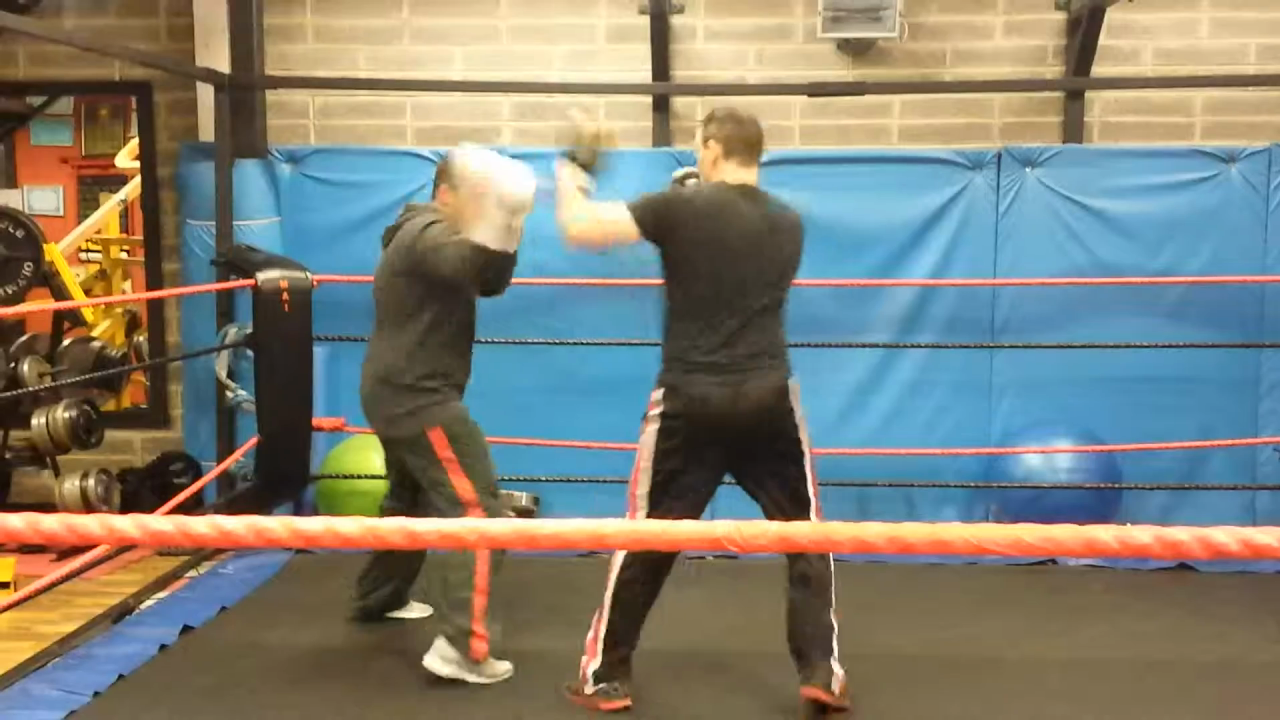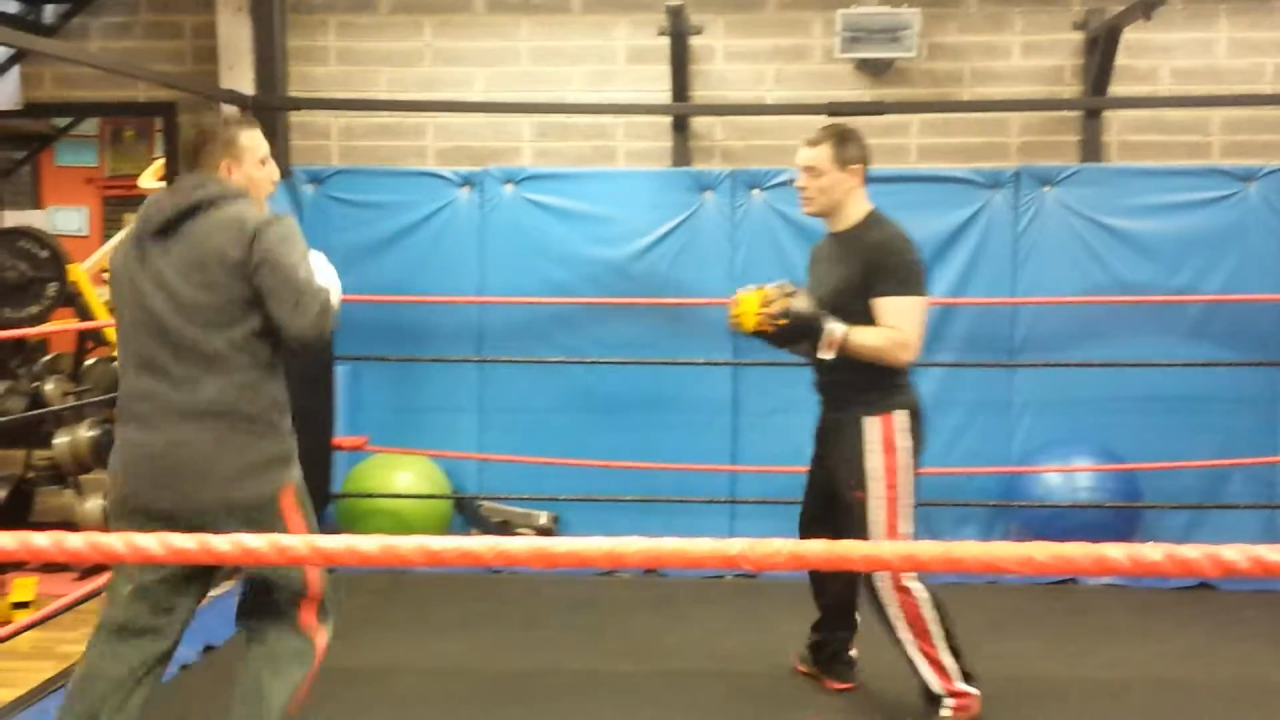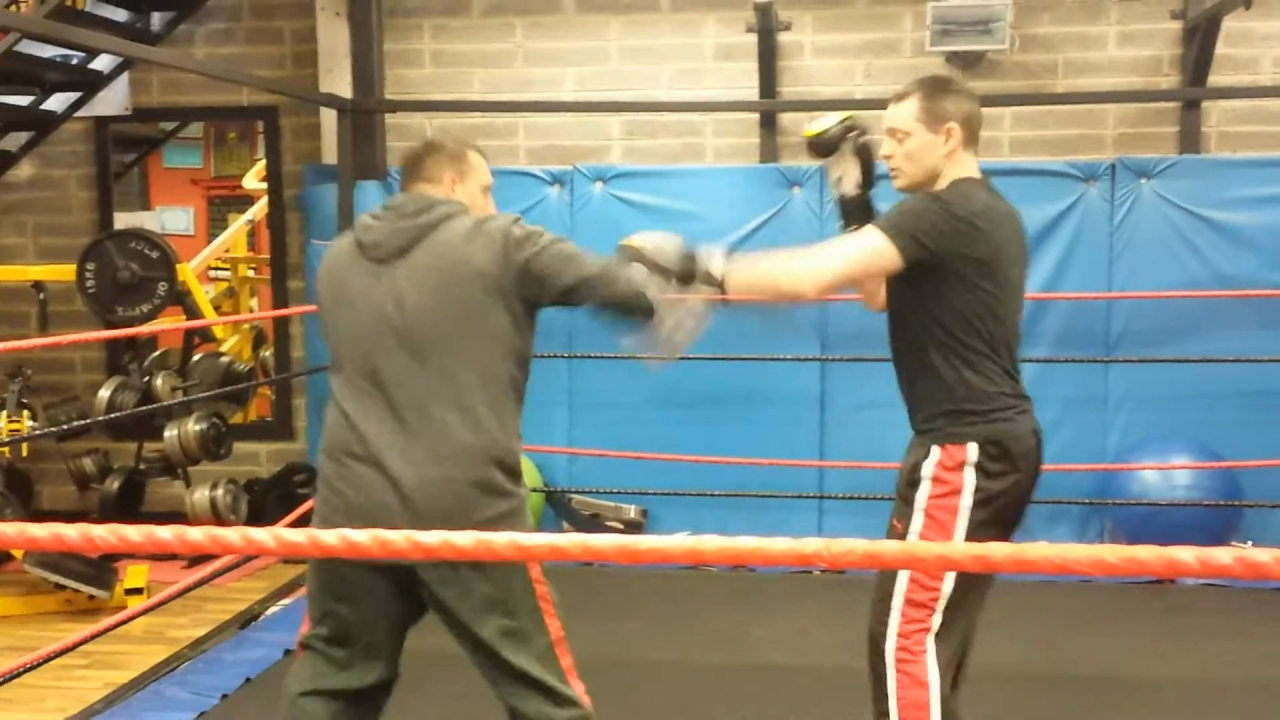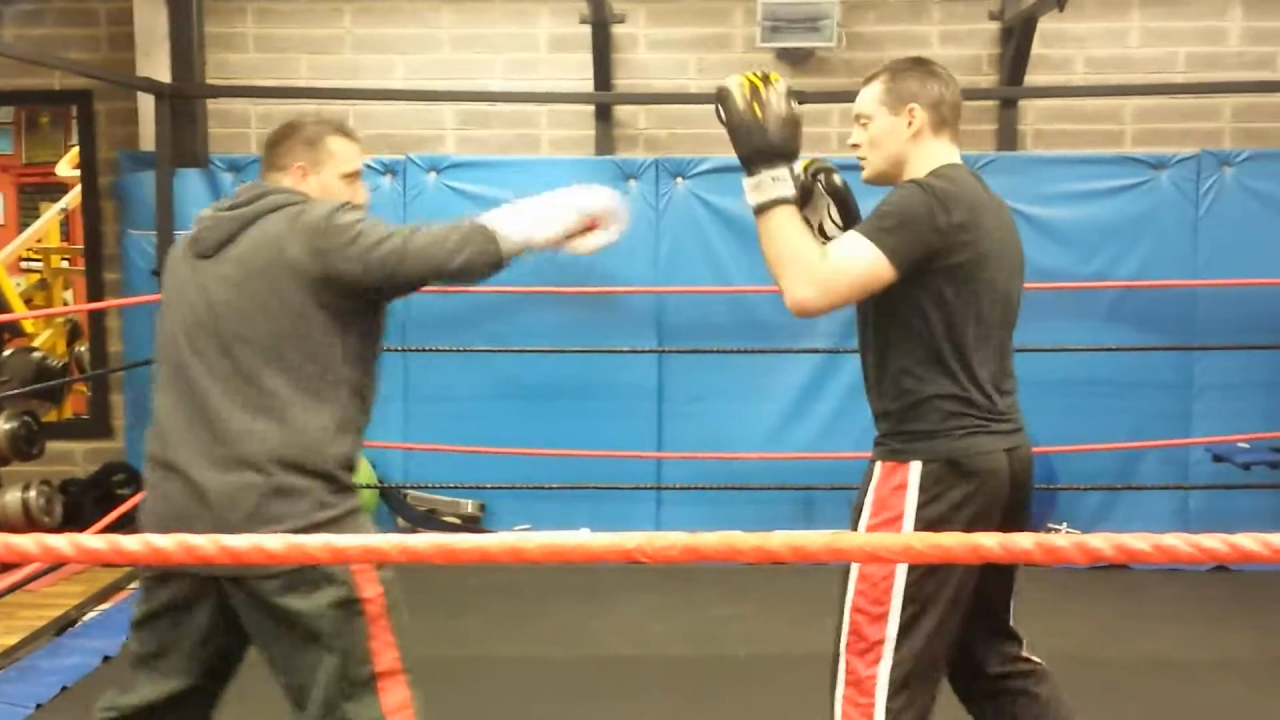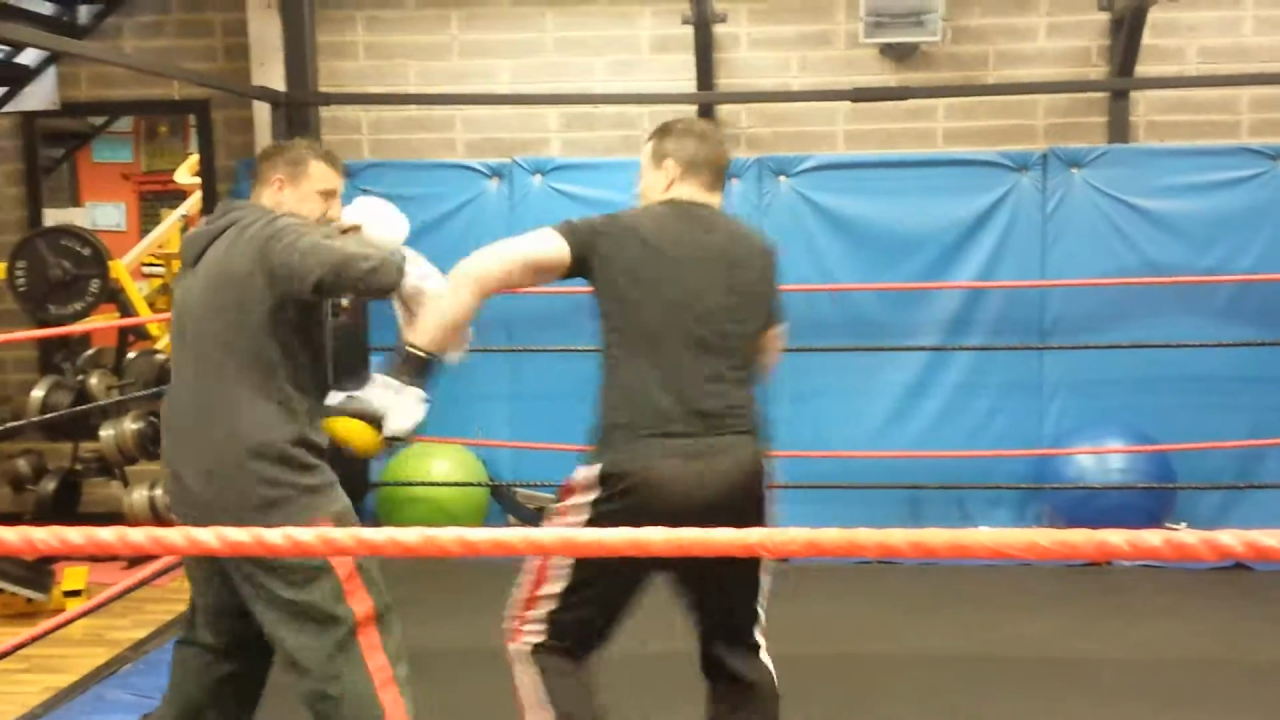
dt=1s
person 1, frame 1
left shoulder: (685, 206)
right shoulder: (788, 224)
left elbow: (578, 228)
left wrist: (568, 173)
left hip: (691, 400)
right hip: (768, 396)
right knee: (802, 532)
left ankle: (606, 676)
right ankle: (822, 672)
person 1, frame 2
left shoulder: (887, 246)
right shoulder: (828, 246)
left elbow: (902, 346)
left wrist: (821, 331)
right wrist: (786, 323)
left hip: (878, 422)
right hip: (843, 417)
left knee: (888, 564)
right knee: (821, 535)
right ankle: (831, 656)
person 1, frame 3
left shoulder: (947, 214)
right shoulder: (984, 213)
left elbow: (819, 274)
right elbow: (883, 294)
left wrist: (703, 266)
right wrist: (857, 202)
left hip: (968, 450)
right hip: (995, 440)
left knee: (910, 629)
right knee: (933, 617)
person 1, frame 4
left shoulder: (925, 201)
right shoulder: (979, 205)
left elbow: (807, 291)
left wrist: (771, 173)
right wrist: (843, 231)
left hip: (935, 468)
right hip: (993, 457)
right knee: (988, 652)
person 1, frame 5
left shoulder: (619, 233)
right shoulder: (758, 254)
left elbow: (483, 270)
left hip: (635, 476)
right hip: (735, 467)
left knee: (544, 642)
right knee: (738, 649)
person 2, frame 1
left shoulder: (441, 235)
right shoulder: (429, 235)
left elbow: (489, 280)
right elbow: (464, 268)
left wrist: (508, 226)
right wrist: (494, 221)
left hip: (402, 396)
right hip: (418, 401)
left knee: (411, 500)
right knee: (474, 508)
left ankle: (379, 595)
right ankle: (460, 647)
person 2, frame 2
left shoulder: (132, 246)
right shoulder: (256, 226)
right elbow: (305, 322)
right wrist: (324, 288)
left hip: (147, 463)
right hip: (242, 462)
left knee: (128, 635)
right knee: (292, 615)
person 2, frame 3
left shoulder: (337, 260)
right shoulder: (502, 244)
right elbow: (607, 283)
right wrist: (664, 308)
left hip: (356, 502)
right hip: (463, 508)
person 2, frame 4
left shoulder: (195, 247)
right shoulder: (323, 232)
right elbow: (433, 255)
right wrist: (551, 216)
left hip: (180, 512)
right hip: (288, 515)
person 2, frame 5
left shoulder: (212, 252)
right shoulder: (275, 237)
right elbow: (340, 269)
left wrist: (350, 238)
right wrist: (403, 273)
left hip: (204, 489)
right hip: (272, 491)
left knee: (221, 639)
right knee: (356, 649)
